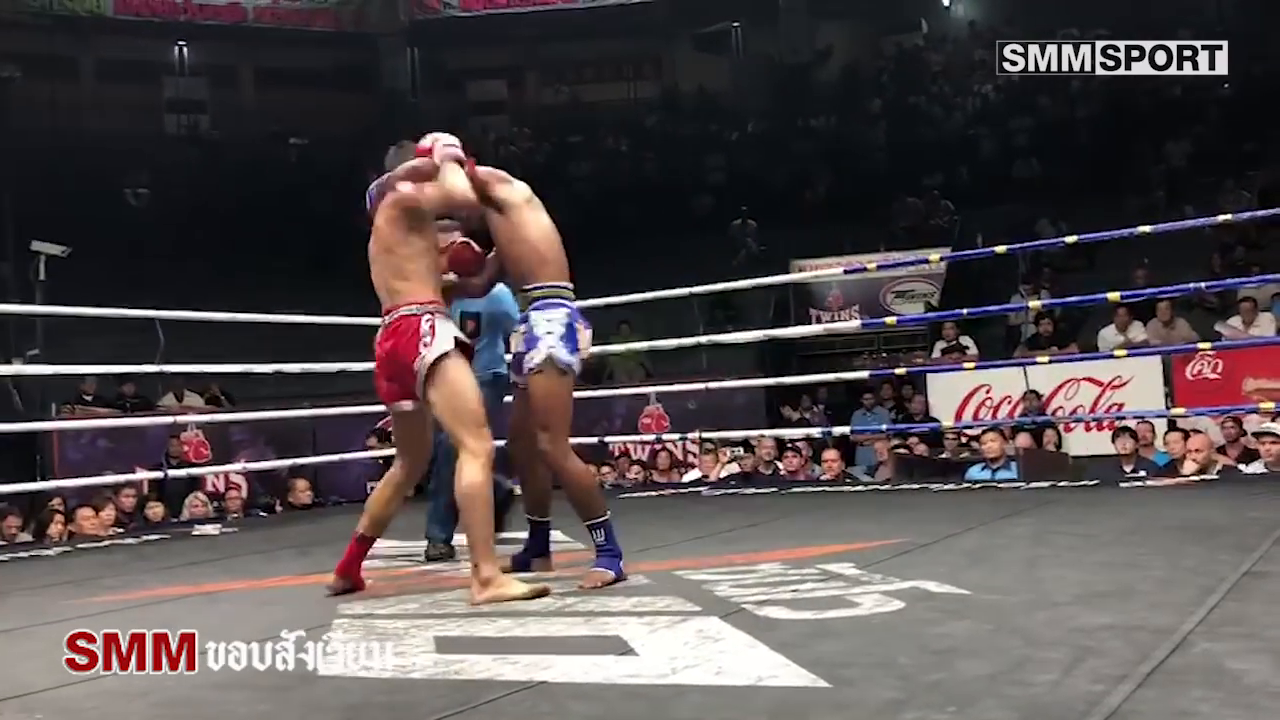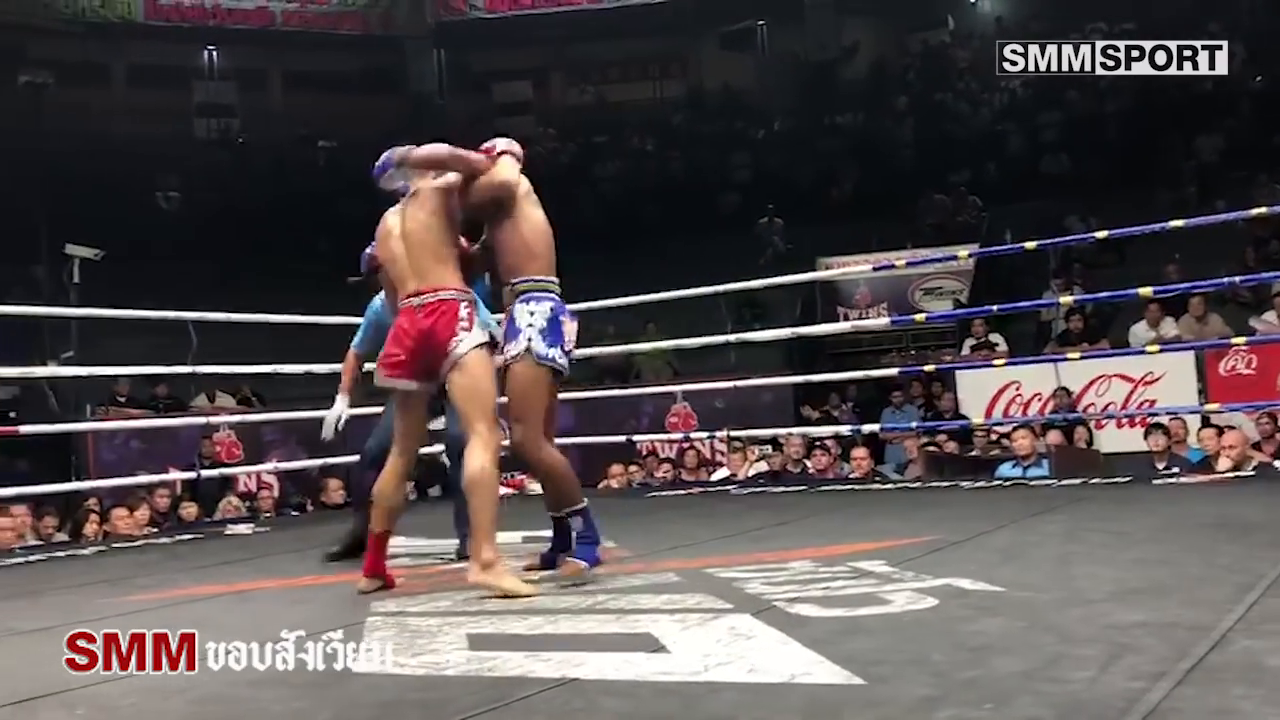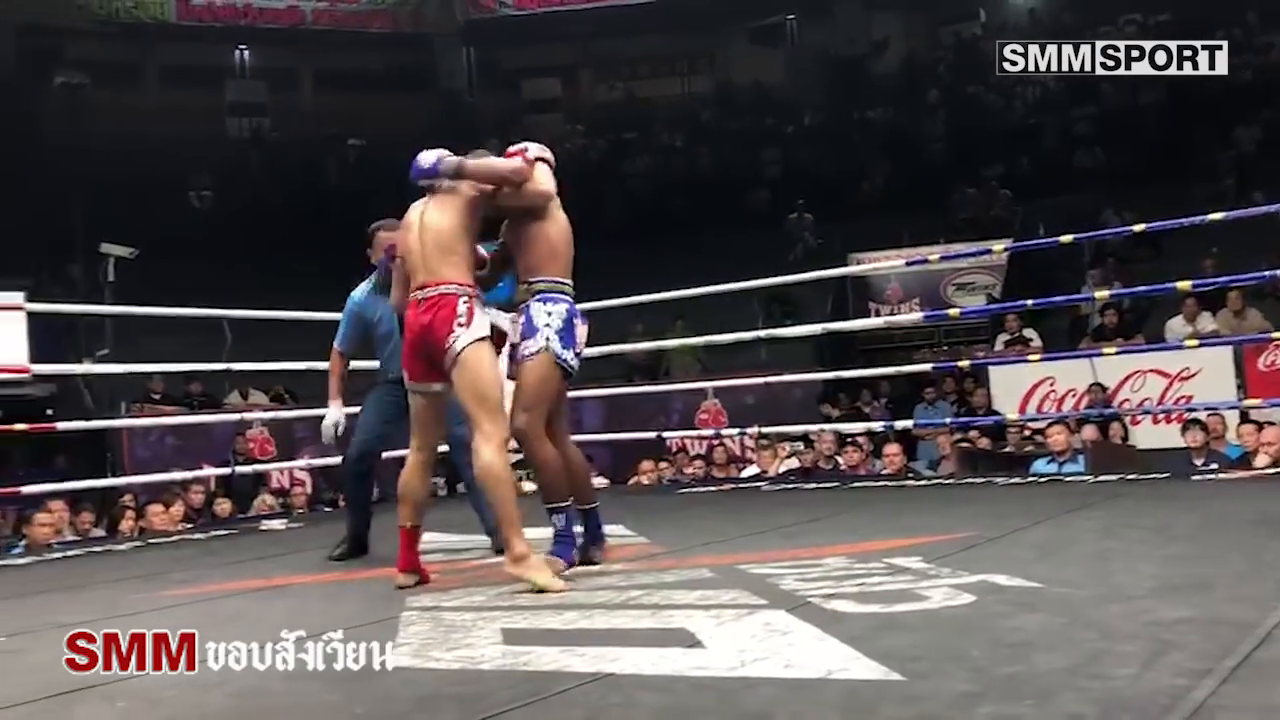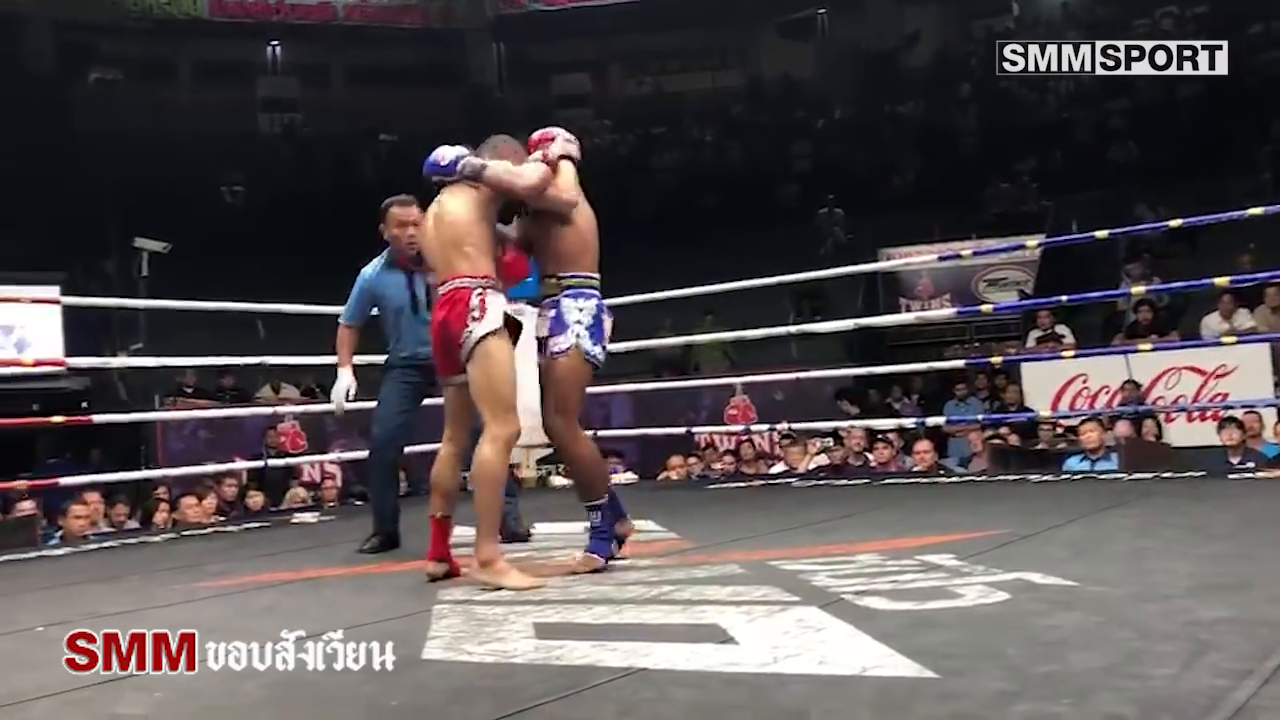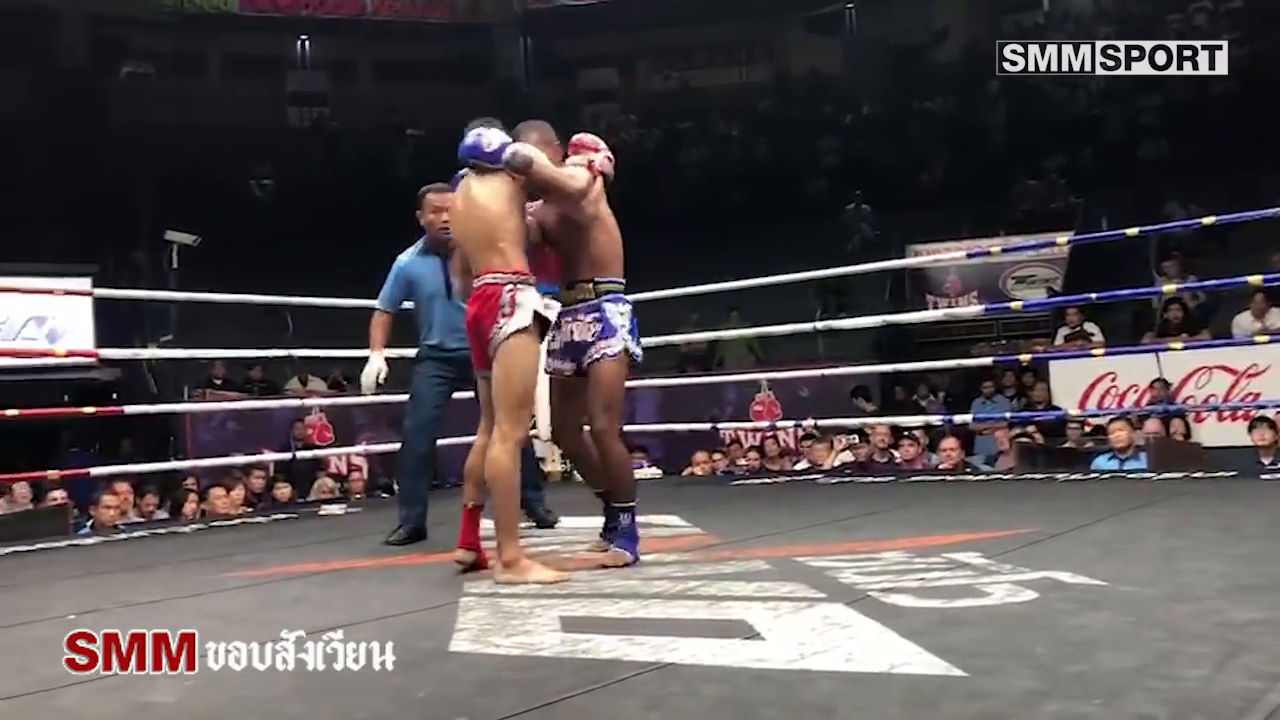
dt=0.2s
person 1, frame 1
left shoulder: (386, 228)
right shoulder: (402, 197)
right elbow: (460, 197)
right wrist: (450, 161)
left hip: (393, 341)
right hip: (425, 332)
left knee: (409, 464)
right knee: (476, 447)
left ankle: (348, 570)
right ankle: (486, 576)
person 1, frame 2
left shoulder: (386, 223)
right shoulder: (440, 187)
right elbow: (454, 160)
right wrist: (474, 162)
left hip: (406, 326)
right hip: (450, 317)
left knee: (402, 451)
right knee: (483, 434)
left ankle: (373, 566)
right ankle: (486, 560)
person 1, frame 3
left shoulder: (413, 215)
right shoulder: (464, 187)
left elbow: (397, 295)
right elbow: (517, 170)
right wrist: (515, 163)
left hip: (417, 321)
right hip: (456, 313)
left knee: (423, 447)
right knee: (493, 432)
left ankle: (408, 563)
right ankle: (519, 554)
person 1, frame 4
left shoulder: (435, 209)
right shoulder: (478, 176)
right elbow: (530, 183)
left wrist: (502, 273)
right wrist: (514, 163)
left hip: (446, 311)
right hip: (477, 305)
left knee: (456, 436)
right knee: (502, 429)
left ankle: (439, 554)
right ankle: (488, 558)
person 1, frame 5
left shoulder: (457, 199)
right shoulder: (504, 161)
left hip: (478, 303)
right hip: (508, 300)
left knee: (491, 427)
right knee: (512, 430)
left ankle: (469, 542)
right ankle: (511, 557)
person 2, frame 1
left shoulder: (503, 187)
left hip: (551, 320)
right hip: (536, 324)
left knee: (552, 449)
right knee: (522, 444)
left ankle: (609, 554)
right ankle: (538, 546)
person 2, frame 2
left shoulder: (505, 166)
right shoulder: (495, 221)
left hip: (535, 313)
right hip: (527, 317)
left knee: (525, 435)
right knee: (538, 437)
left ankle: (586, 536)
right ankle: (565, 542)
person 2, frame 3
left shoulder: (531, 168)
right shoulder: (513, 220)
left elbow: (540, 192)
left hip: (548, 313)
right hip: (538, 316)
left knee: (526, 426)
right knee: (555, 434)
left ankle: (565, 537)
right ankle: (592, 536)
person 2, frame 4
left shoulder: (551, 171)
right shoulder: (533, 218)
left hip: (578, 308)
right hip: (557, 311)
left knee: (562, 426)
right knee: (563, 428)
left ankle: (602, 537)
right ankle: (614, 515)
person 2, frame 5
left shoulder: (581, 171)
right shoulder: (538, 209)
left elbow: (573, 195)
left wrist: (518, 158)
left hip: (605, 312)
right hip: (570, 317)
left knee: (603, 426)
right knee: (566, 431)
left ankle: (625, 533)
right ankle: (617, 513)
person 3, frame 1
left shoulder: (491, 292)
left hip: (486, 383)
left knee: (450, 445)
right knee: (442, 451)
left ankle: (439, 535)
right ankle: (499, 495)
person 3, frame 2
right shoulder: (381, 306)
left elbow: (489, 335)
right elbow: (356, 354)
right wrist: (342, 397)
left knee: (457, 439)
right knee: (373, 452)
left ankle: (470, 535)
right ankle: (361, 532)
person 3, frame 3
right shoulder: (362, 299)
right elbow: (340, 352)
right wrist: (335, 402)
right hip: (393, 383)
left knee: (464, 440)
right knee: (360, 452)
left ankle: (496, 526)
right ankle: (356, 536)
person 3, frame 4
right shoulder: (371, 276)
right elbow: (349, 324)
right wrist: (345, 370)
right hip: (405, 367)
right knee: (384, 441)
right ankle: (385, 529)
person 3, frame 5
right shoulder: (409, 262)
right elbow: (384, 310)
right wrist: (376, 354)
right hip: (436, 358)
right knee: (416, 435)
left ankle: (533, 503)
right ankle: (411, 521)
